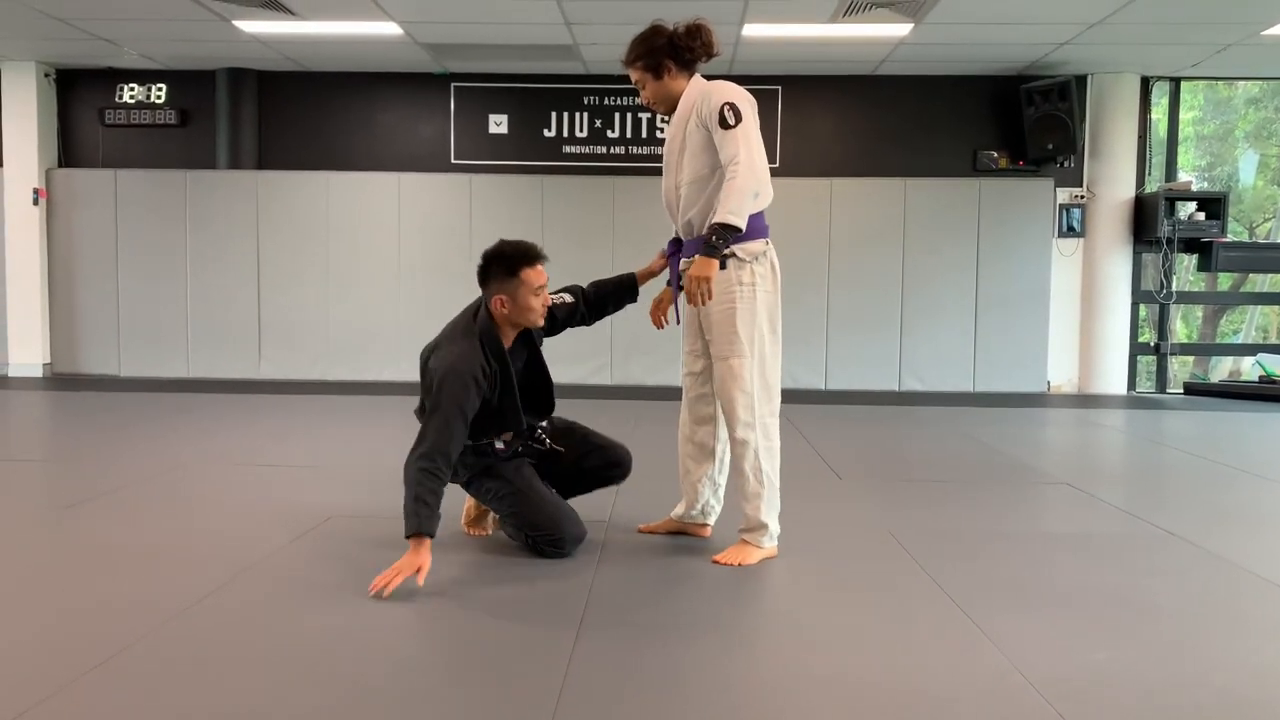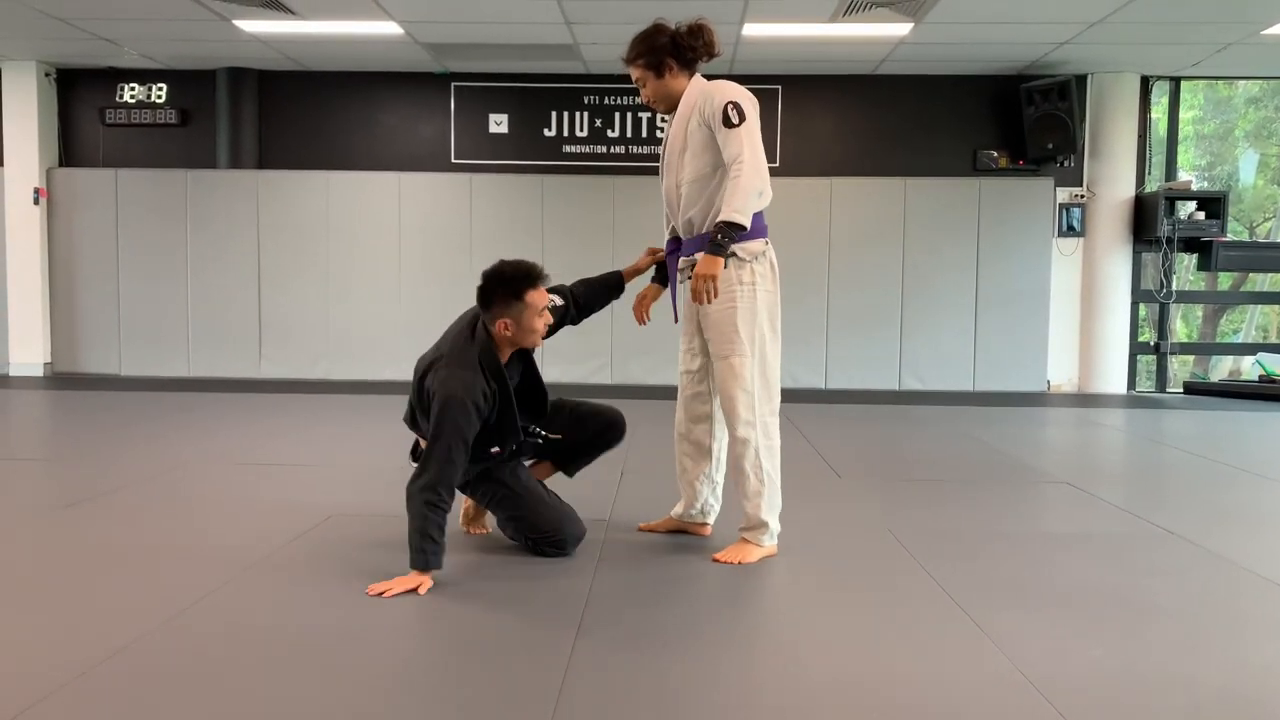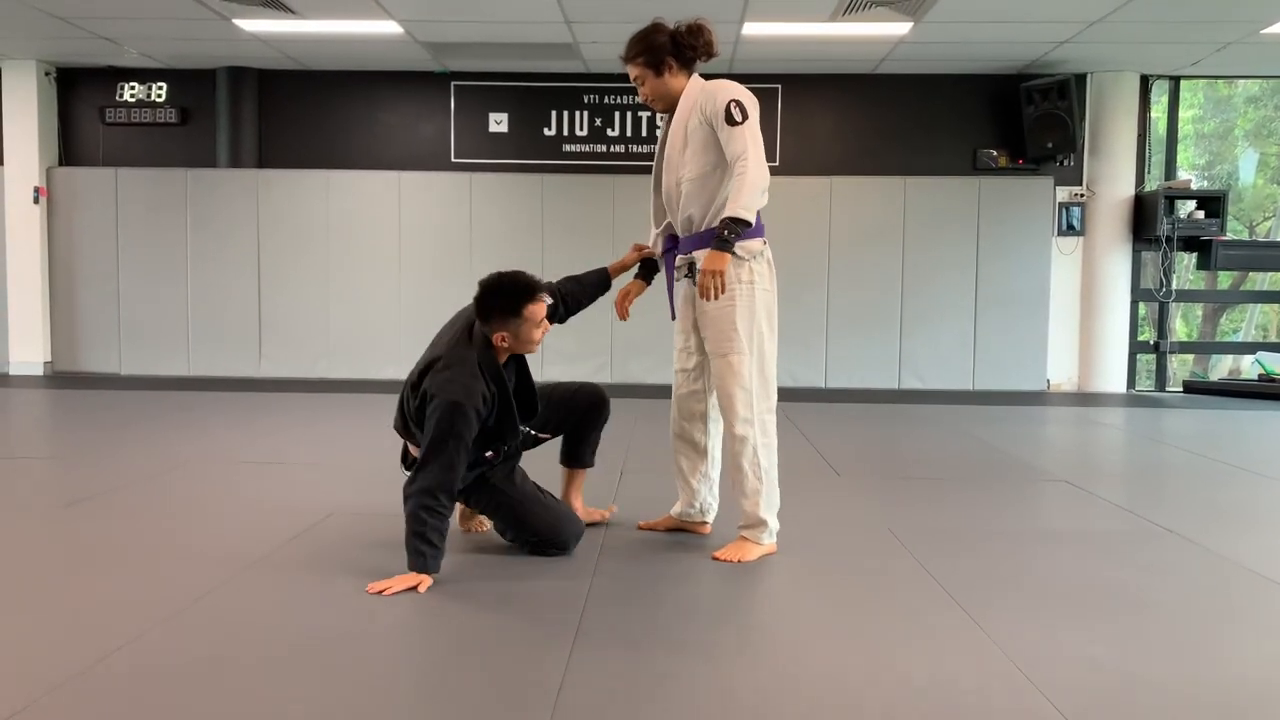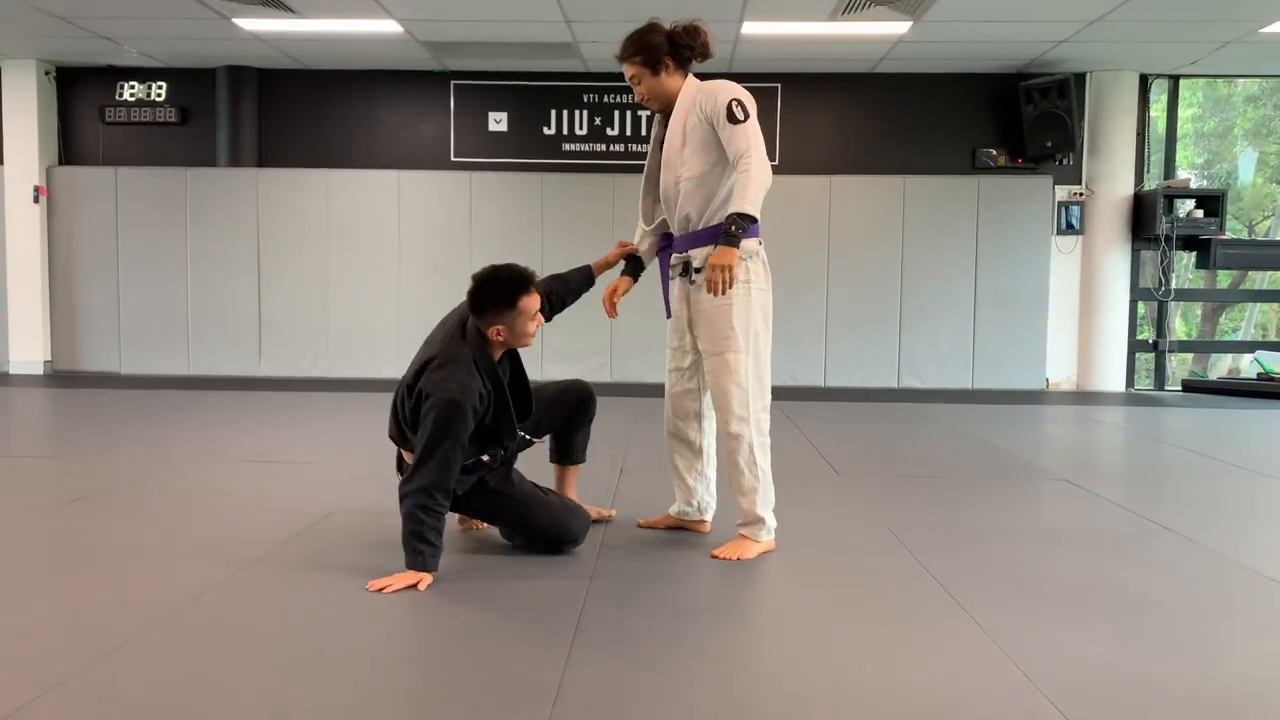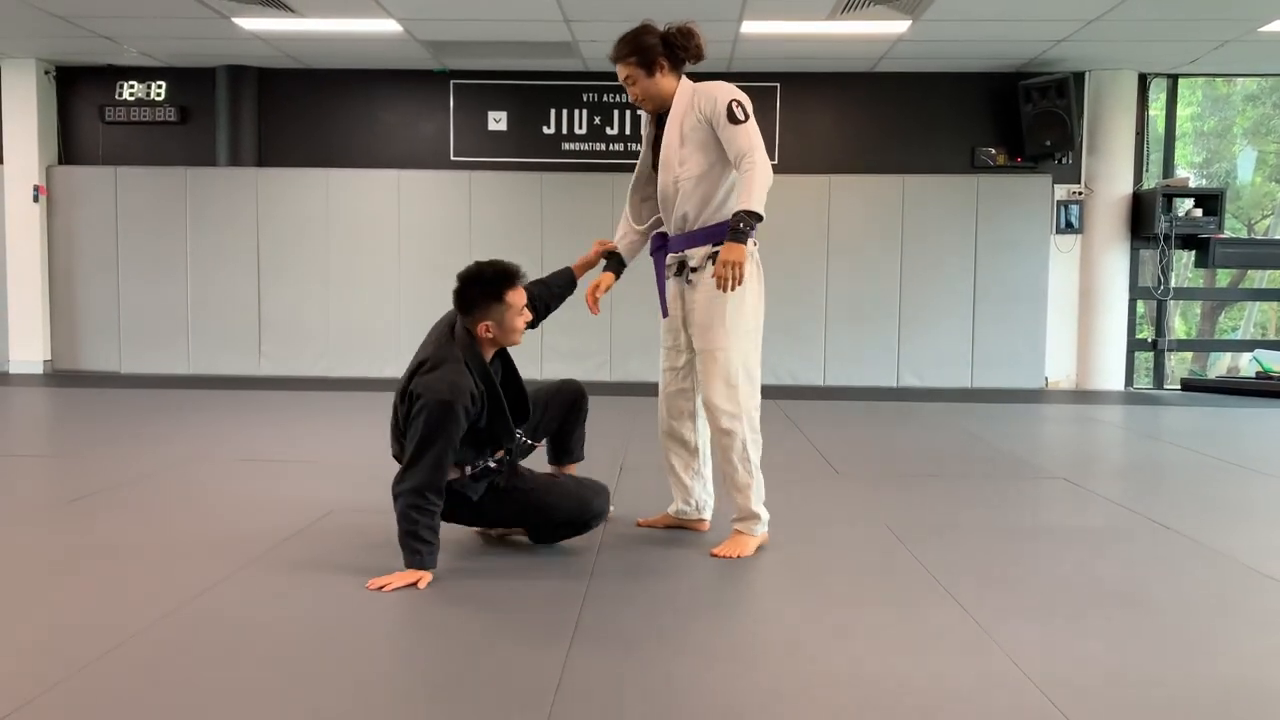
dt=0.1s
person 1, frame 1
left shoulder: (720, 97)
right shoulder: (684, 118)
left elbow: (745, 175)
left wrist: (710, 251)
right wrist: (672, 283)
left hip: (737, 263)
right hip: (705, 268)
left knee: (744, 400)
right knee: (698, 397)
left ankle: (761, 532)
right ankle: (696, 511)
person 1, frame 2
left shoulder: (722, 97)
right shoulder: (683, 119)
left elbow: (748, 173)
left wrist: (716, 248)
right wrist: (660, 278)
left hip: (737, 262)
right hip: (702, 266)
left knee: (744, 398)
right knee: (695, 396)
left ankle: (761, 531)
right ankle: (695, 509)
person 1, frame 3
left shoulder: (722, 96)
right shoulder: (676, 122)
left elbow: (751, 170)
left wrist: (723, 245)
right wrist: (644, 272)
left hip: (734, 264)
right hip: (691, 267)
left knee: (741, 398)
right knee: (689, 396)
left ankle: (761, 529)
right ankle: (695, 508)
person 1, frame 4
left shoulder: (720, 97)
right shoulder: (668, 123)
left elbow: (755, 167)
right elbow: (660, 209)
left wrist: (730, 239)
right wrist: (630, 269)
left hip: (728, 262)
right hip: (685, 266)
left knee: (735, 396)
right knee: (683, 395)
left ankle: (758, 526)
right ankle: (694, 507)
person 1, frame 5
left shoulder: (716, 98)
right shoulder: (657, 126)
left elbow: (754, 166)
right elbow: (641, 205)
left wrist: (737, 237)
right wrist: (611, 266)
left hip: (726, 263)
right hip: (680, 267)
left knee: (725, 395)
right knee: (677, 394)
left ankle: (752, 521)
right ankle: (691, 507)
person 2, frame 1
left shoulder: (523, 316)
right shoulder: (460, 365)
left elbow: (583, 303)
right elbow: (432, 458)
left wrist: (647, 273)
right wrist: (419, 545)
left hip: (522, 426)
right hip: (479, 455)
left knee: (615, 462)
right knee: (562, 538)
left ankle: (518, 489)
right ankle: (493, 498)
person 2, frame 2
left shoulder: (510, 322)
right shoulder: (461, 387)
left elbow: (570, 301)
right elbow: (435, 478)
left wrist: (634, 271)
right wrist: (423, 567)
left hip: (512, 425)
right hip: (474, 457)
left knee: (610, 424)
right knee: (562, 537)
left ankle: (523, 484)
right ankle: (491, 497)
person 2, frame 3
left shoulder: (489, 320)
right shoulder: (460, 392)
left elbow: (560, 296)
right elbow: (431, 485)
left wrist: (620, 267)
right wrist: (421, 567)
left hip: (501, 425)
right hip: (465, 465)
left knee: (591, 401)
right knee: (560, 536)
left ankle: (570, 501)
person 2, frame 4
left shoulder: (479, 317)
right shoulder: (456, 390)
left elbow: (547, 294)
right elbow: (428, 483)
left wrist: (604, 264)
right wrist: (420, 565)
right hip: (462, 470)
left knee: (579, 397)
right knee: (569, 530)
left ankle: (566, 499)
person 2, frame 5
left shoulder: (462, 327)
right shoulder: (448, 389)
left elbow: (527, 304)
right elbow: (418, 485)
left wrist: (584, 264)
right wrist: (419, 563)
left hip: (485, 445)
right hip: (468, 484)
left knee: (570, 394)
right knee: (592, 503)
left ankle: (562, 494)
